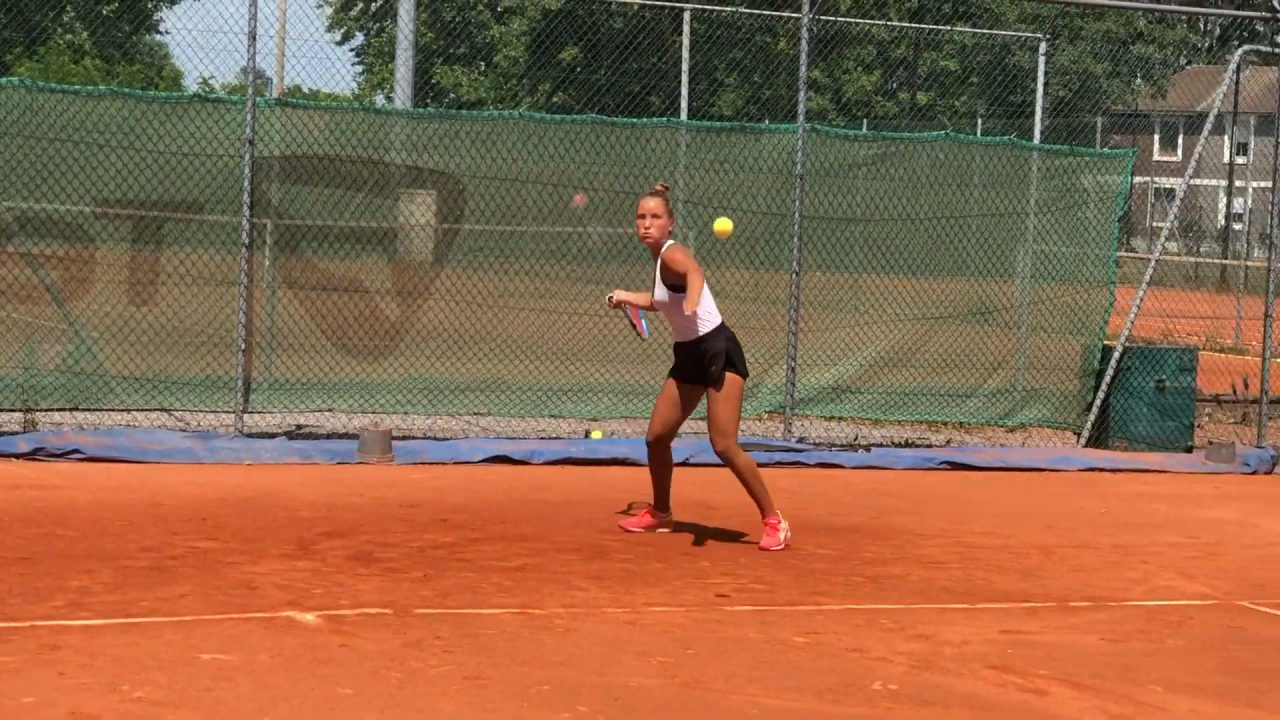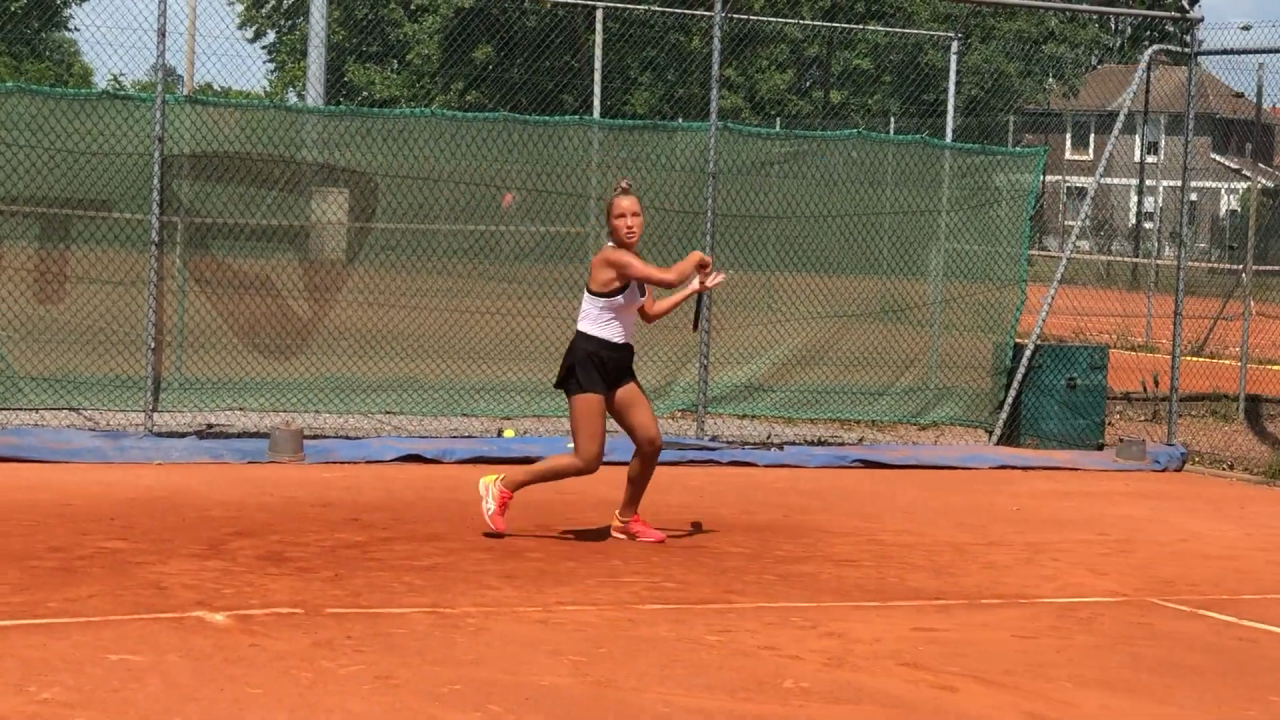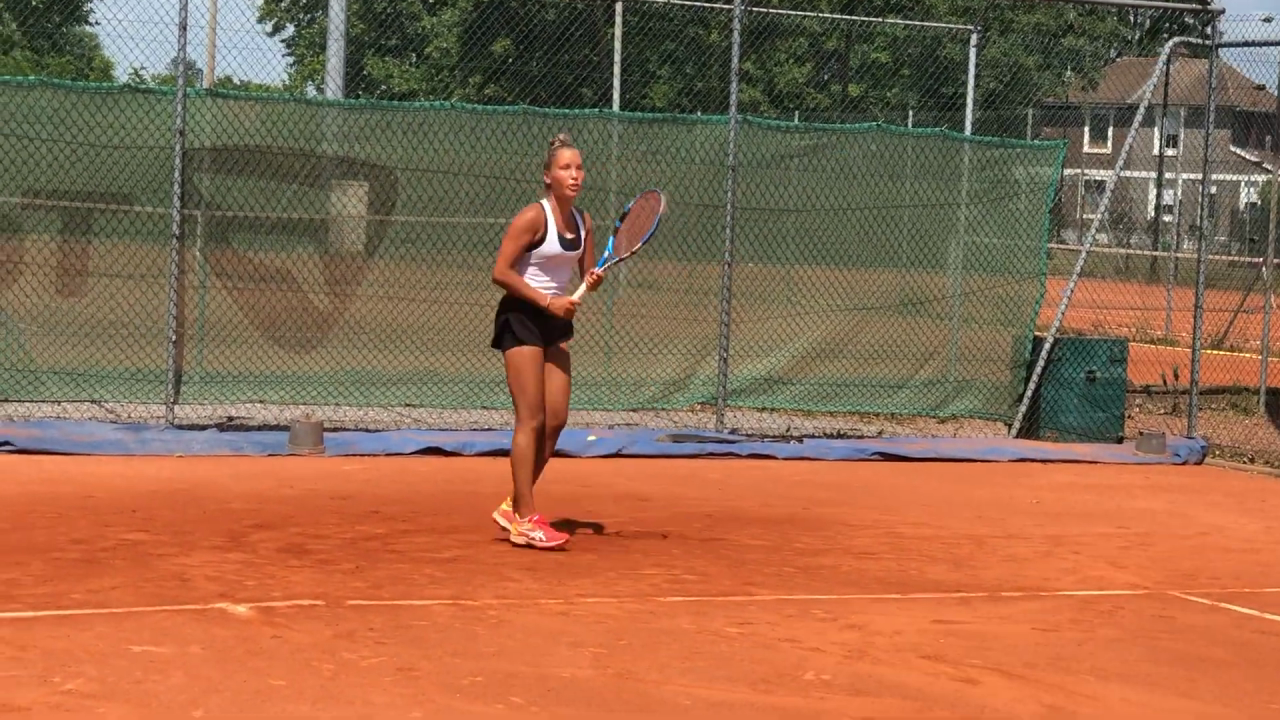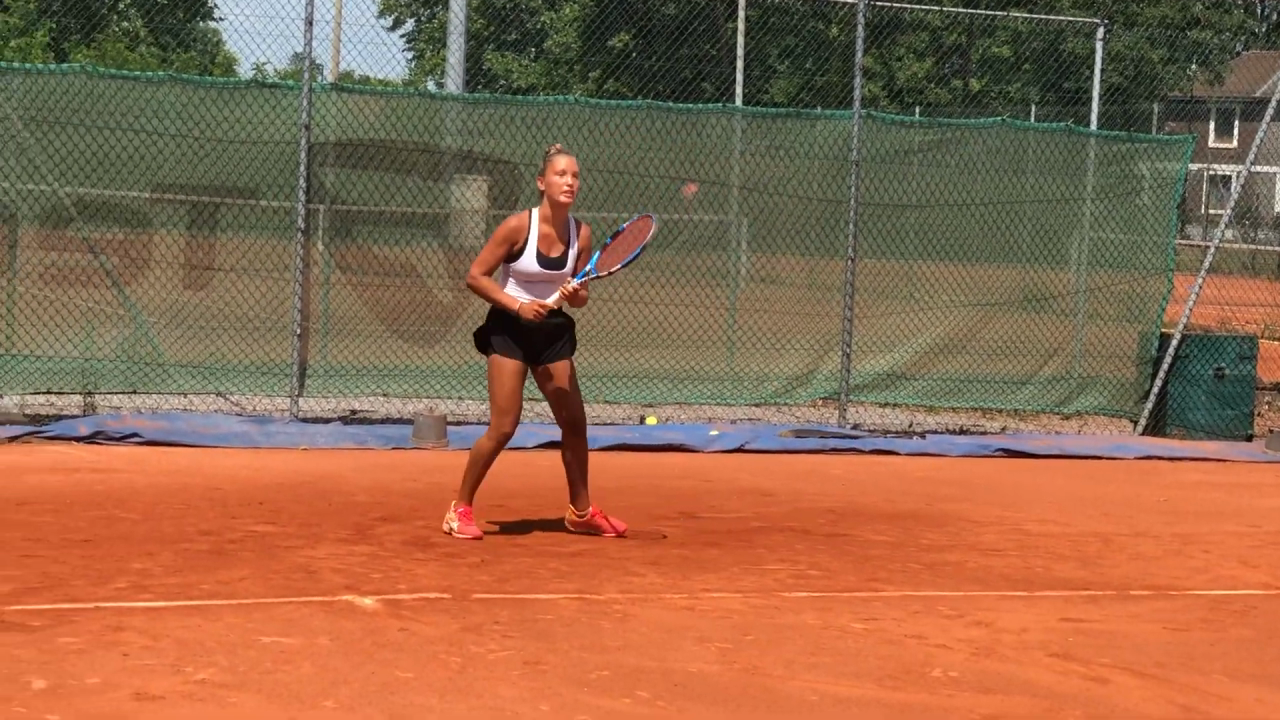
dt=0.5s
person 1, frame 1
left shoulder: (674, 254)
right shoulder: (659, 261)
left elbow: (695, 276)
left wrist: (691, 305)
right wrist: (628, 297)
left hip: (717, 351)
right hip: (687, 355)
left knee: (724, 447)
right knee: (656, 437)
left ankle: (773, 520)
right ankle: (659, 512)
person 1, frame 2
left shoulder: (631, 262)
right shoulder: (614, 258)
left elbow: (650, 313)
right elbow: (669, 277)
left wrist: (695, 287)
right wrist: (694, 260)
left hip: (615, 361)
right hip: (590, 361)
left knee: (650, 441)
right knee: (586, 459)
left ankle: (627, 518)
right ankle: (502, 487)
person 1, frame 3
left shoulder: (583, 221)
right shoulder: (533, 216)
left elbow: (579, 273)
right elbow: (500, 272)
left wrist: (591, 280)
right wrist: (547, 300)
left hip: (552, 322)
right hip: (522, 317)
left knee: (555, 420)
right knee: (531, 420)
left ankle: (513, 506)
right ankle: (524, 521)
person 1, frame 4
left shoulder: (581, 233)
right shoulder: (517, 226)
left elbow: (582, 294)
right elbow: (475, 276)
left wrist: (575, 295)
right wrist: (515, 305)
left hip: (552, 331)
right hip: (510, 328)
left knee: (574, 425)
right knee: (503, 427)
left ankle: (583, 508)
right ankle: (461, 508)
